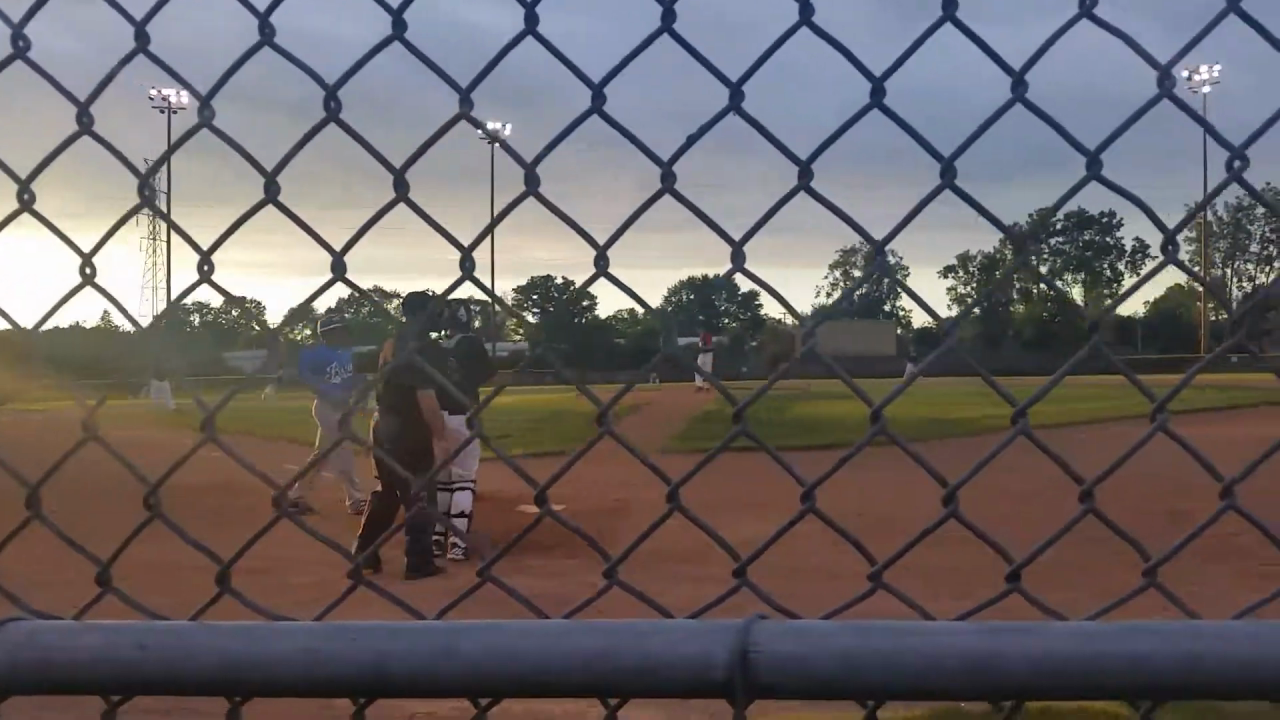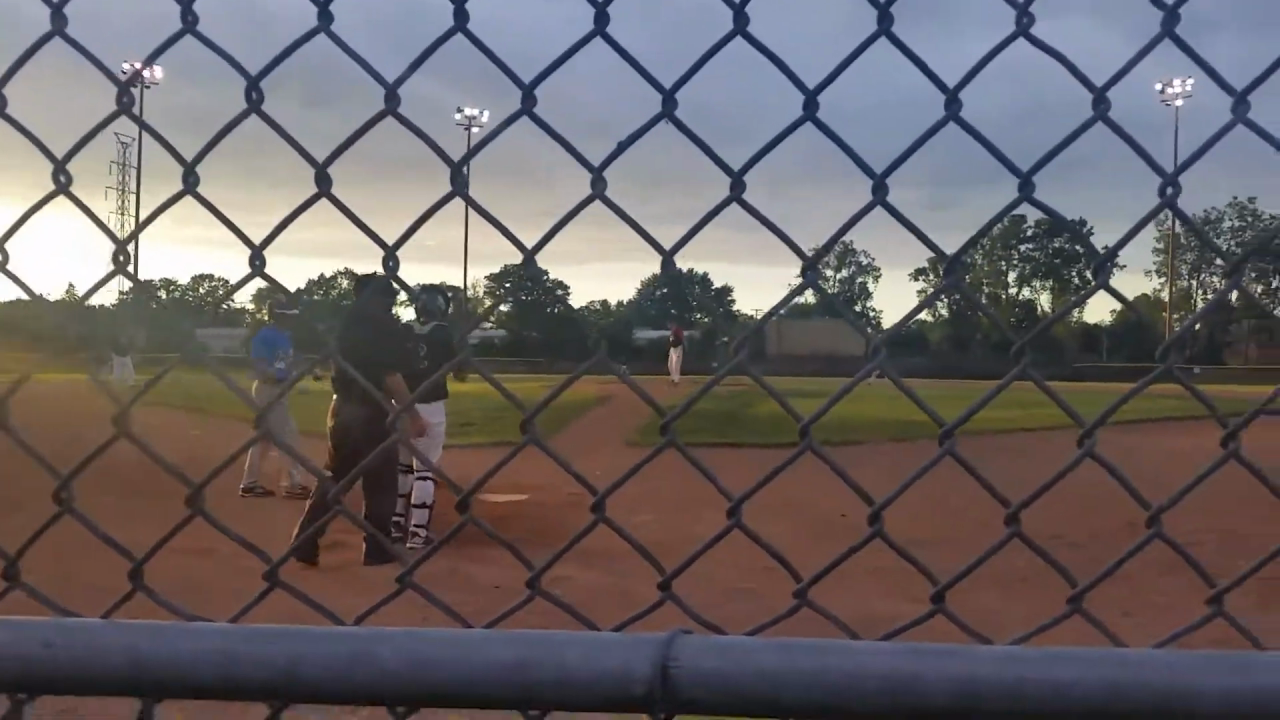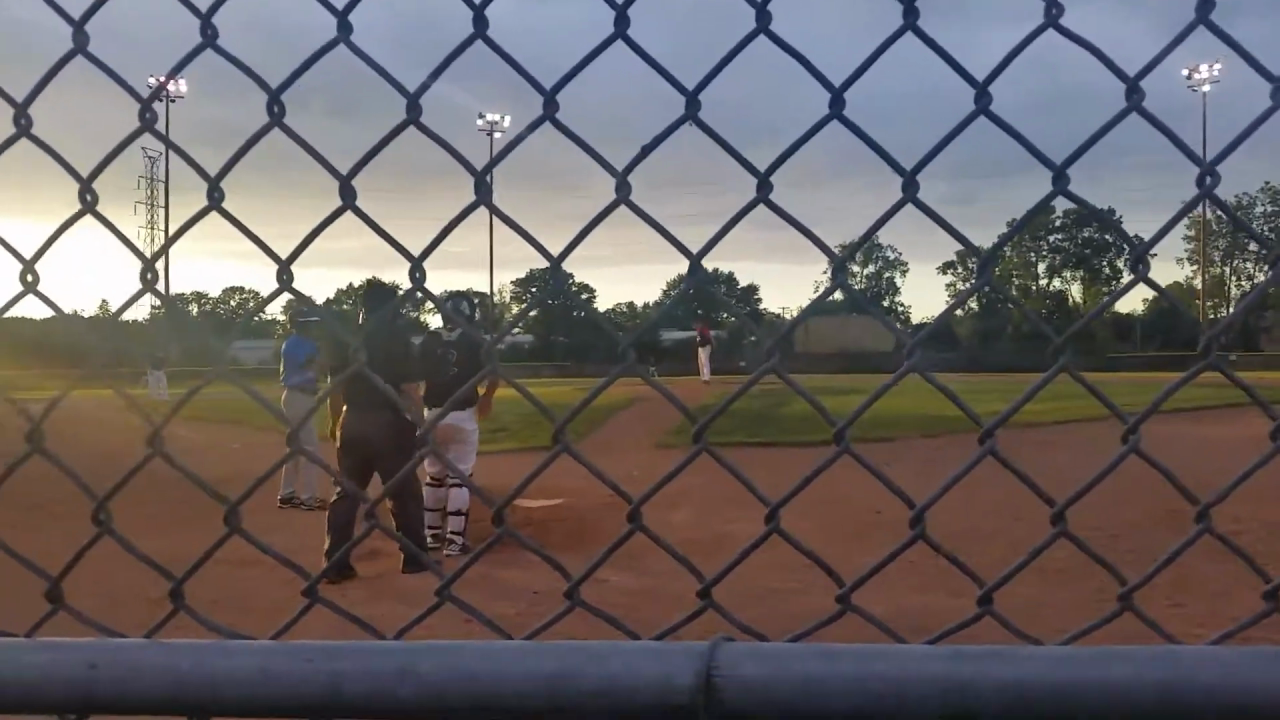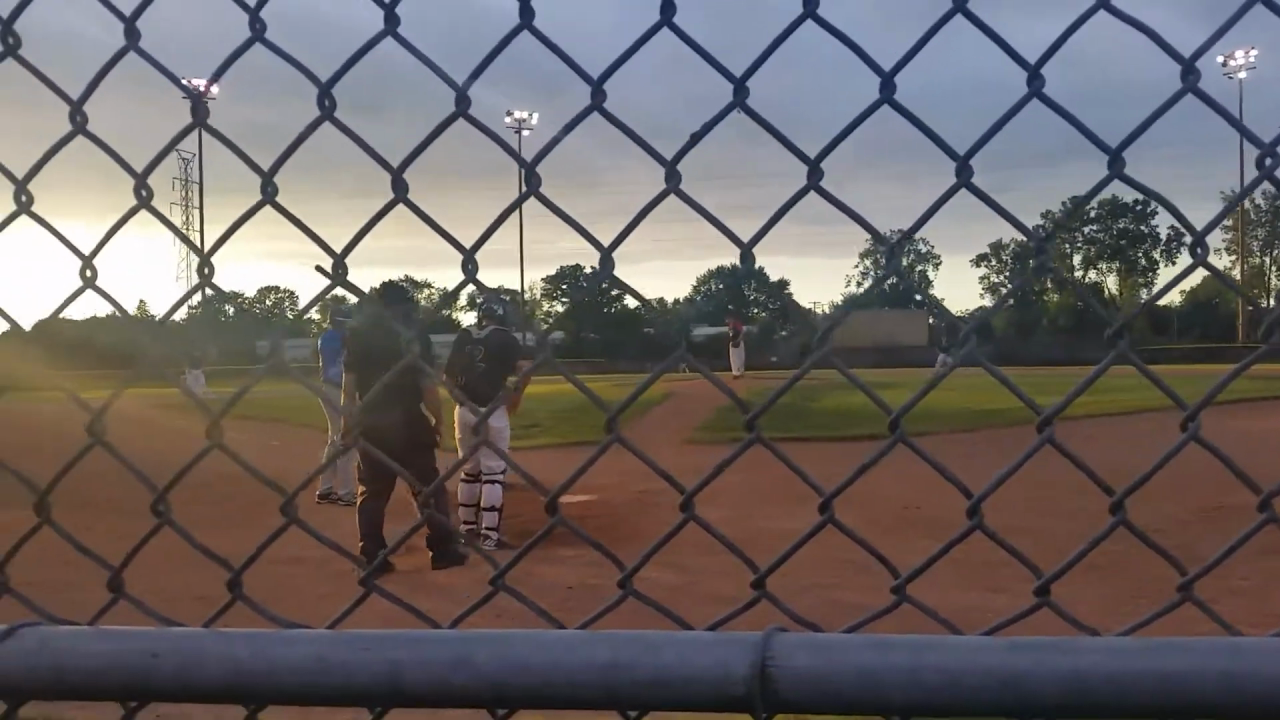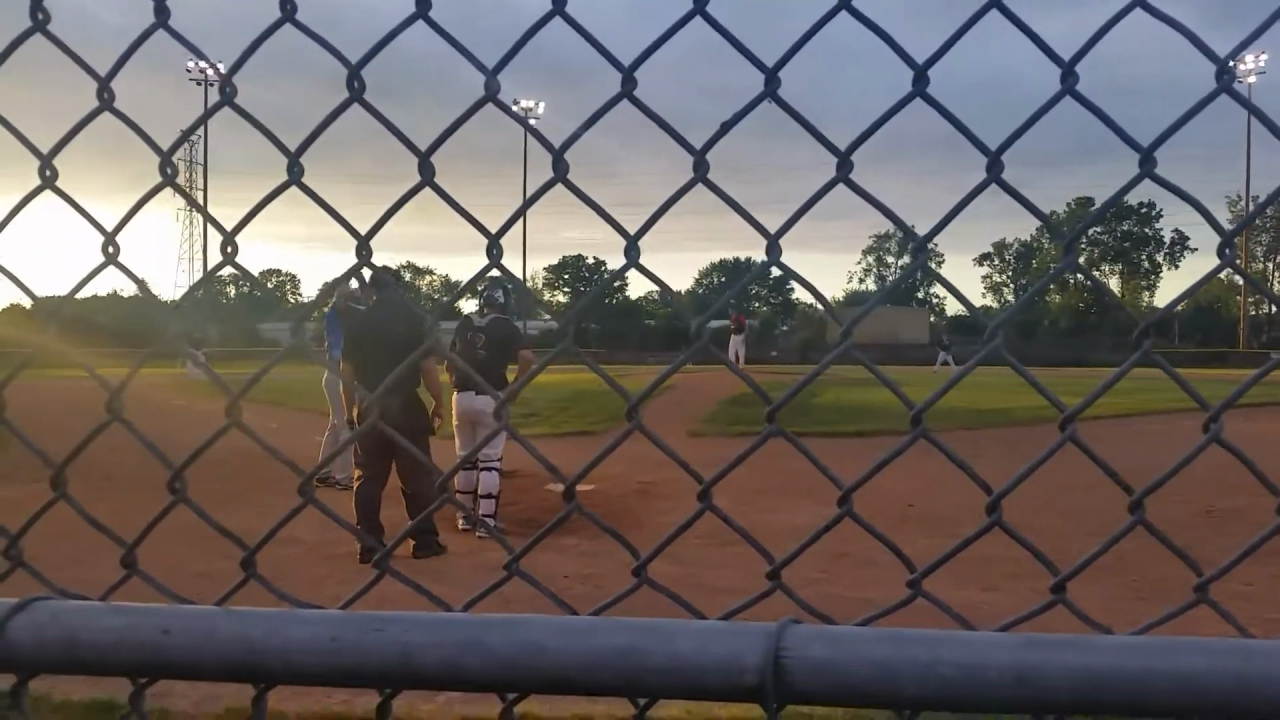
dt=0.3s
person 1, frame 1
left shoulder: (391, 344)
right shoulder: (425, 347)
right elbow: (425, 396)
left wrist: (437, 426)
right wrist: (441, 436)
left hip: (383, 422)
right hip: (408, 428)
left knee: (386, 491)
right knee: (419, 497)
left ankle: (365, 553)
right ankle: (418, 562)
person 1, frame 2
left shoulder: (343, 327)
right shoulder: (384, 330)
right elbow: (393, 380)
right wrist: (413, 415)
left hip: (341, 409)
right hip: (371, 413)
left knee: (332, 478)
right knee: (379, 483)
left ankle: (305, 543)
right ankle: (377, 549)
person 1, frame 3
left shoulder: (345, 339)
right shoulder: (396, 339)
left elbow: (335, 386)
right elbow: (408, 390)
left wrist: (335, 422)
right wrist: (419, 426)
left hip: (352, 423)
right hip: (388, 424)
left knee: (346, 494)
right knee: (404, 493)
left ankle: (336, 563)
right ankle: (414, 557)
person 1, frame 4
left shoulder: (360, 336)
right shoulder: (414, 334)
left elbow: (349, 385)
right elbow: (427, 384)
left wrist: (348, 423)
right wrist: (437, 420)
left hip: (370, 421)
right hip: (407, 420)
left knee: (371, 492)
right knee: (427, 488)
left ankle: (372, 559)
right ankle: (443, 551)
person 1, frame 5
left shoulder: (357, 323)
right shoulder: (412, 319)
left elbow: (347, 373)
right elbow: (427, 367)
left wrist: (351, 410)
right wrist: (438, 404)
left hip: (369, 407)
right hip: (404, 405)
left knee: (368, 477)
right knee: (418, 476)
left ankle: (369, 543)
right ankle: (424, 540)
person 2, frame 1
right shoulder: (473, 344)
right elbow: (490, 375)
right hip: (463, 419)
left knee: (440, 480)
right knee: (464, 480)
left ankle: (437, 539)
right ankle: (458, 544)
person 2, frame 2
left shoulder: (402, 333)
right shoulder: (444, 334)
right elbow: (460, 372)
right hip: (430, 408)
left knee: (402, 464)
right knee: (426, 470)
left ankle: (396, 523)
right ankle: (418, 532)
person 2, frame 3
left shoulder: (430, 340)
right shoulder: (473, 341)
right elbow: (493, 374)
left wrist: (420, 403)
right wrist: (486, 398)
left hip: (433, 415)
right hip: (462, 416)
left knee: (434, 476)
right knee: (460, 477)
left ankle: (433, 534)
right ankle: (455, 539)
person 2, frame 4
left shoulder: (462, 337)
right shoulder: (505, 338)
left elbow: (448, 376)
right elbow: (523, 367)
right wrist: (516, 395)
left hip: (464, 411)
right hip: (493, 412)
left knee: (468, 471)
right knee: (493, 473)
left ankle: (467, 528)
right ankle: (489, 535)
person 2, frame 5
left shoulder: (464, 324)
right shoulder: (506, 326)
left elbow: (449, 364)
right elbow: (526, 357)
left hip: (461, 398)
right hip: (490, 399)
left knee: (466, 458)
right knee: (490, 460)
left ankle: (465, 516)
right ankle: (486, 522)
person 3, frame 1
left shoulder: (345, 352)
right shoulder: (316, 353)
left elbow: (352, 381)
right elbow: (296, 372)
left hip: (341, 407)
right hip: (327, 407)
left knee: (322, 454)
right knee: (342, 455)
left ankle: (295, 497)
right ankle: (355, 500)
person 3, frame 2
left shoulder: (285, 335)
right shoulder: (265, 336)
left elbow: (289, 362)
right elbow: (261, 366)
right wrist: (284, 382)
left hip: (276, 389)
right hip: (268, 389)
left knee: (266, 436)
right knee: (288, 432)
left ankle: (249, 483)
right ankle: (293, 484)
person 3, frame 3
left shoulder: (305, 343)
right shoulder: (294, 344)
left elbow: (316, 366)
right elbow: (315, 365)
left hip: (303, 397)
right hip: (298, 398)
left knee: (298, 446)
right knee: (309, 445)
left ankle: (287, 494)
right ankle: (308, 498)
person 3, frame 4
left shoulder: (339, 339)
right shoulder: (329, 336)
left hip: (339, 394)
right hip: (334, 394)
left knee: (335, 442)
right knee: (345, 442)
left ankle: (325, 490)
right ankle: (345, 493)
person 3, frame 5
left shoulder: (345, 322)
right shoulder: (333, 317)
right elbow: (340, 296)
right wrist: (346, 284)
left hip: (343, 378)
right hip: (337, 378)
left knee: (336, 426)
right knee: (345, 427)
left ankle: (324, 474)
right ankle: (343, 477)
